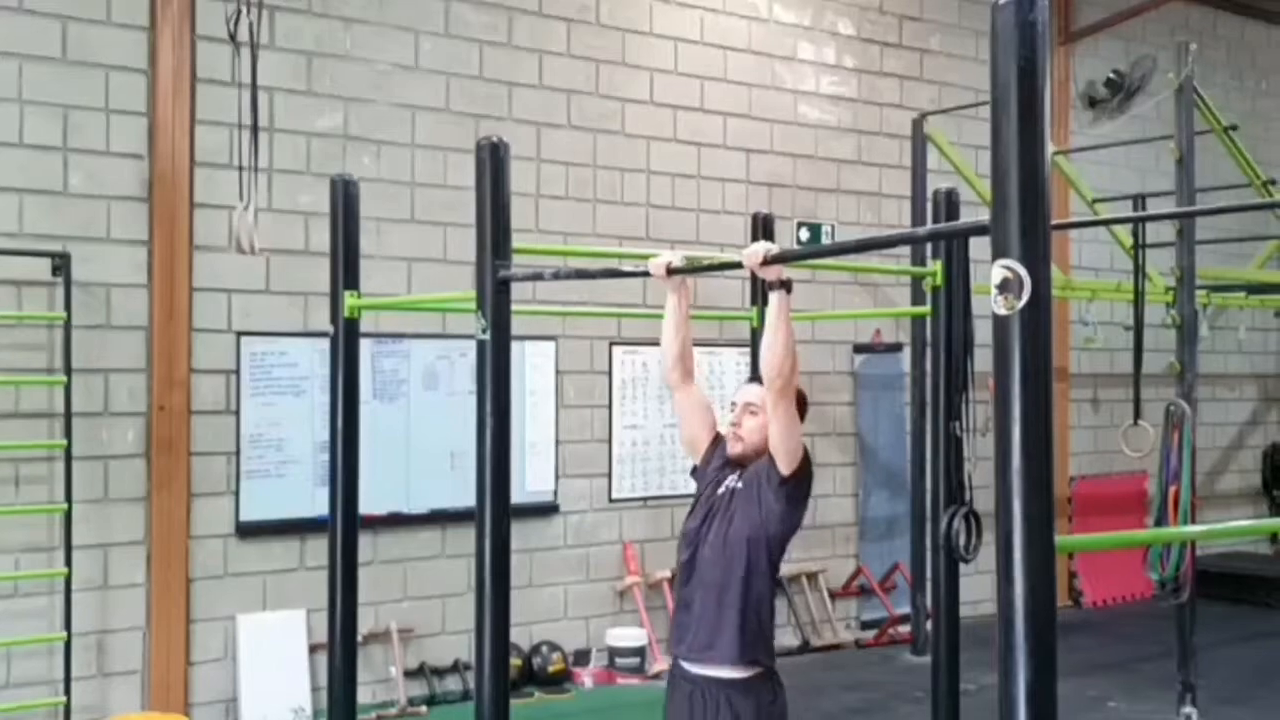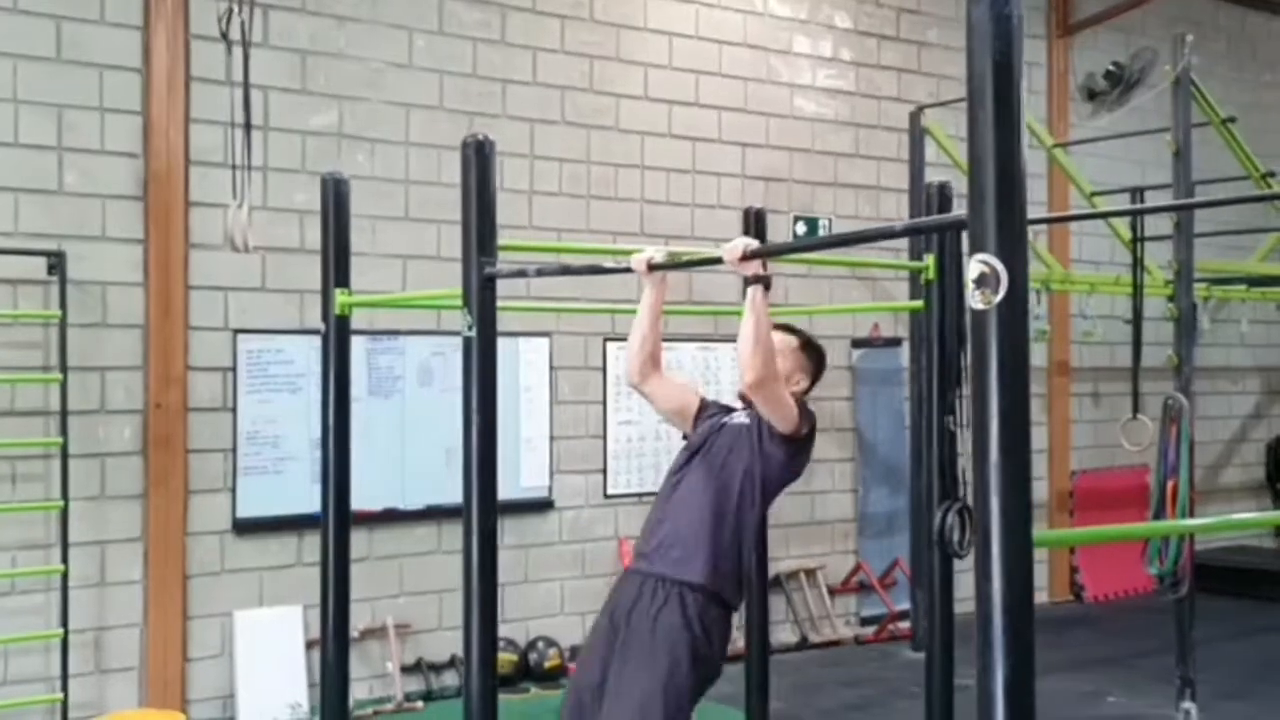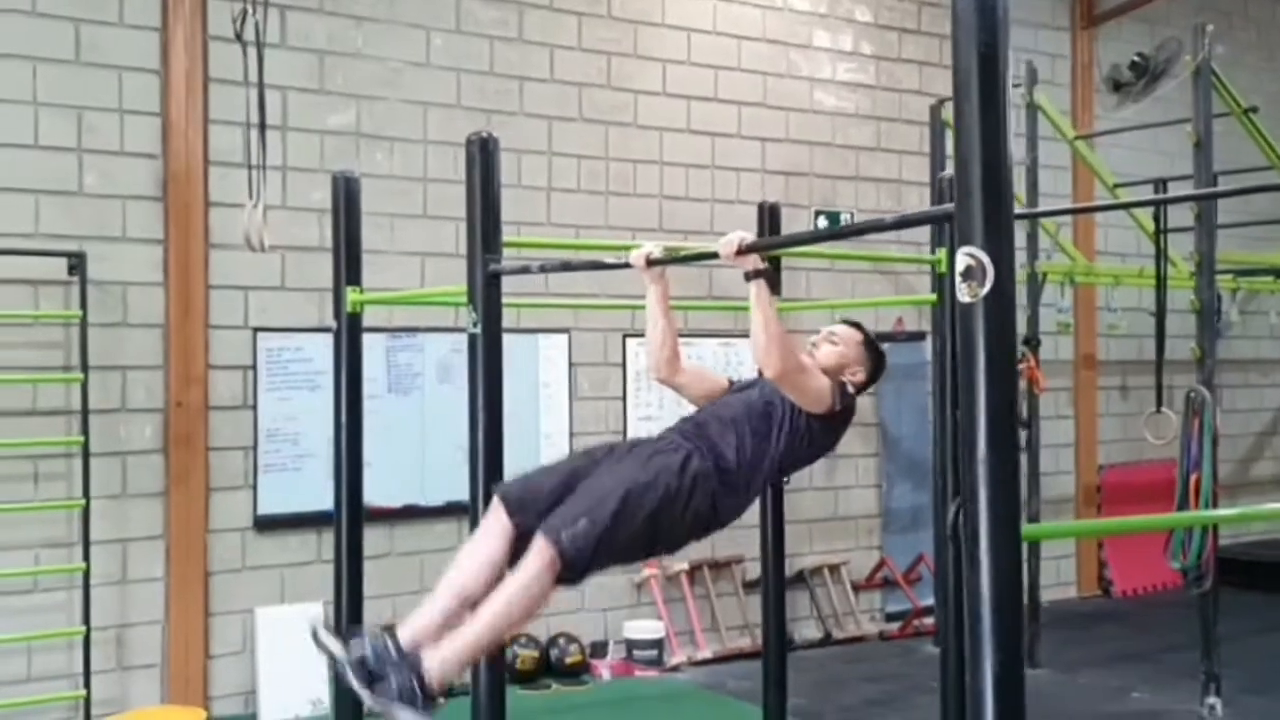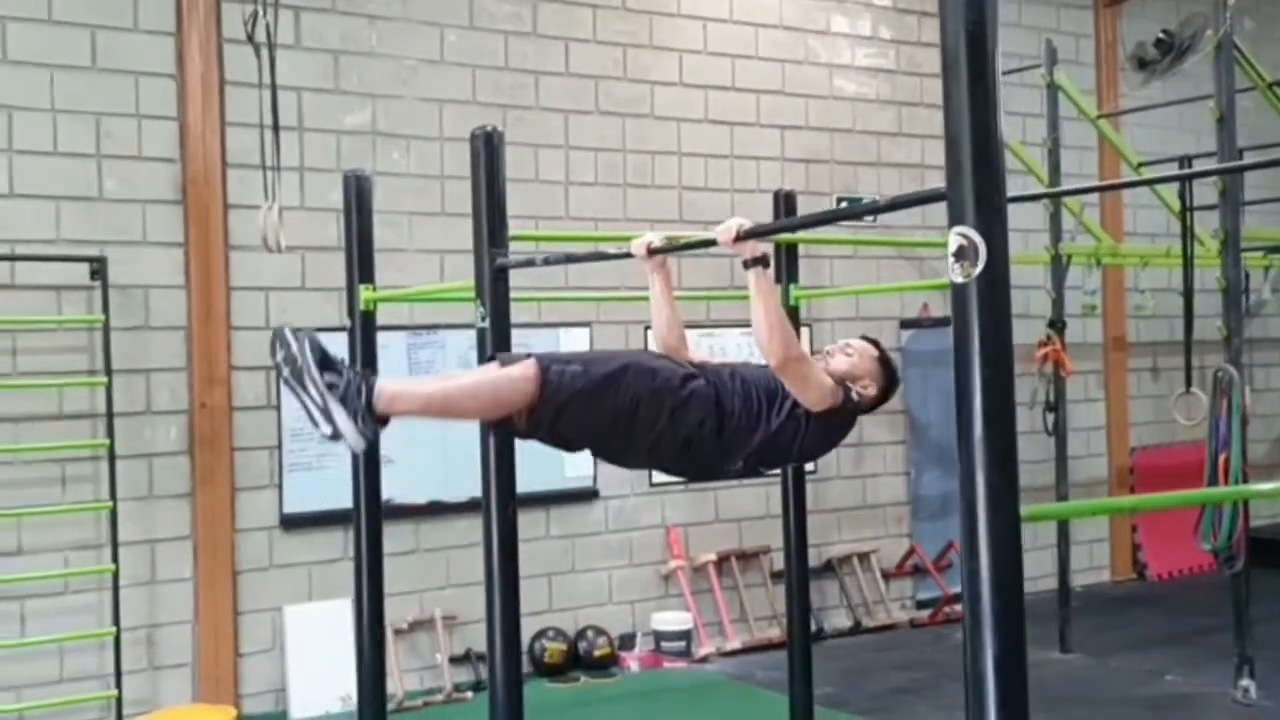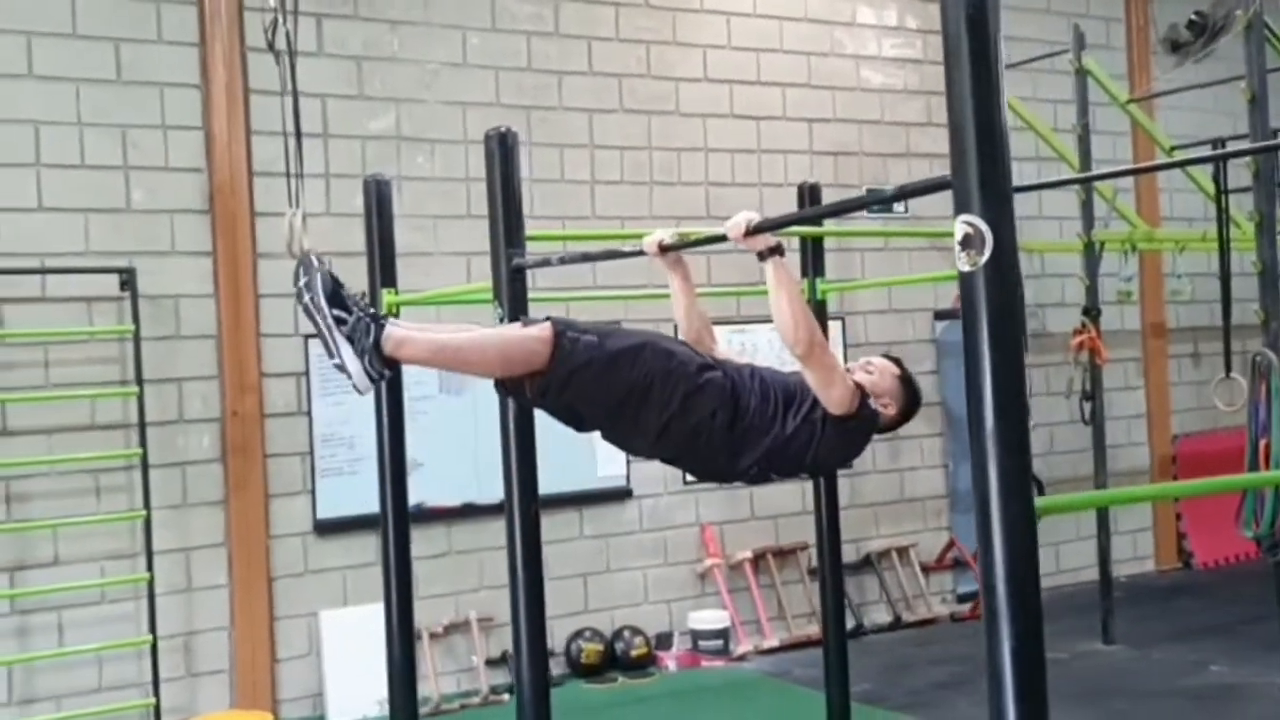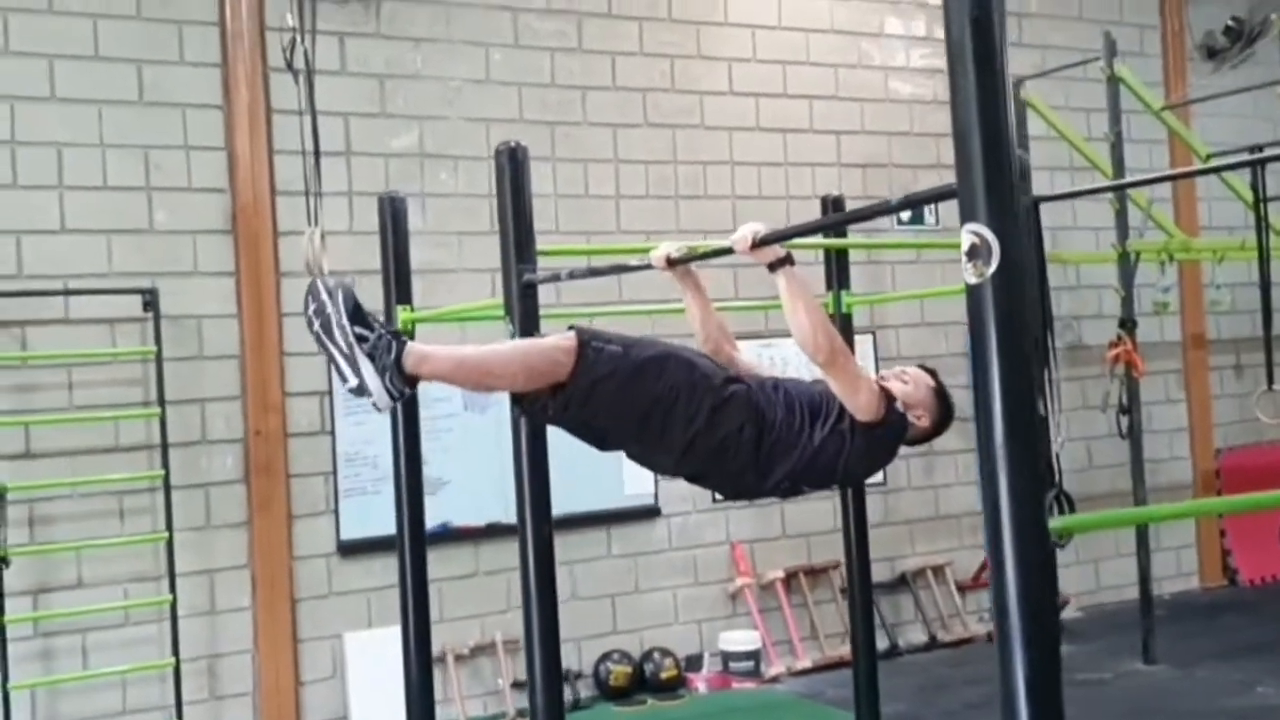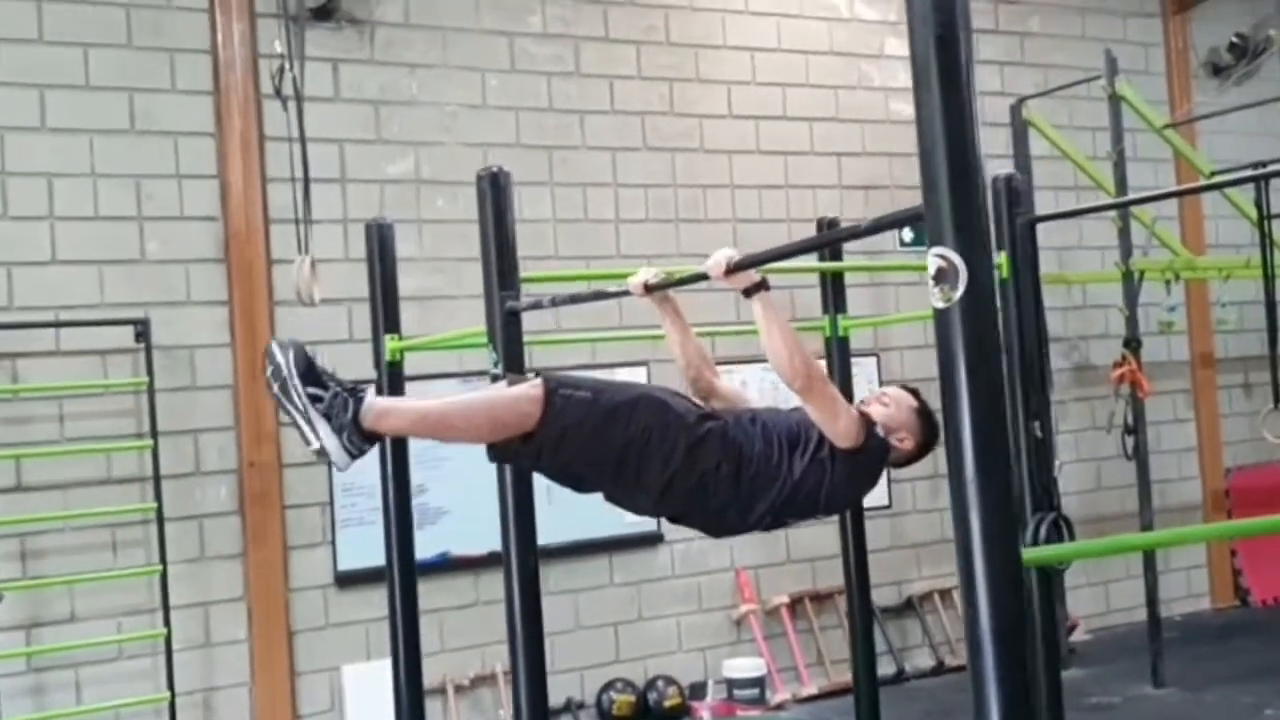
dt=0.4s
person 1, frame 1
left shoulder: (782, 482)
right shoulder: (717, 470)
left elbow: (778, 387)
right elbow: (679, 380)
left wrist: (777, 287)
right wrist: (676, 291)
right hip: (686, 680)
person 1, frame 2
left shoulder: (792, 427)
right shoulder: (716, 418)
left elbow: (757, 378)
right elbow: (643, 374)
left wrist: (756, 281)
right wrist: (653, 286)
left hip: (690, 597)
right hip: (641, 582)
person 1, frame 3
left shoulder: (825, 401)
right shoulder: (755, 391)
left elbow: (779, 366)
right elbow: (667, 368)
left wrist: (755, 276)
right wrist: (657, 284)
left hip: (693, 480)
right hip: (662, 457)
left knee: (551, 545)
right knee: (508, 508)
right ankle: (408, 647)
person 1, frame 4
left shoulder: (829, 412)
right shoulder: (776, 393)
left elbow: (782, 355)
right elbow: (675, 352)
left wrist: (754, 262)
right wrist: (658, 270)
left hip: (692, 417)
right hip: (672, 403)
left knee: (533, 378)
right knee: (521, 374)
left ankle: (366, 401)
right ankle: (360, 398)
person 1, frame 5
left shoulder: (846, 420)
right shoulder: (791, 401)
left elbow: (807, 346)
right elbow: (702, 345)
left wrist: (770, 253)
right wrist: (676, 267)
left hip: (704, 410)
right hip: (688, 401)
left knee: (543, 343)
right knee: (531, 347)
left ankle: (377, 340)
right ankle: (374, 339)
person 1, frame 6
left shoulder: (874, 428)
right shoulder: (814, 410)
left elbow: (826, 352)
right elbow: (724, 355)
left wrist: (778, 263)
right wrist: (686, 279)
left hip: (727, 426)
right hip: (708, 422)
left knee: (566, 352)
right knee: (552, 367)
left ankle: (397, 359)
right ankle: (390, 359)
person 1, frame 7
left shoulder: (855, 454)
right shoulder: (798, 438)
left elbow: (803, 378)
right elbow: (706, 384)
left wrist: (753, 289)
right wrist: (666, 306)
left hip: (702, 462)
right hip: (688, 456)
left knee: (533, 401)
right knee: (518, 406)
left ankle: (359, 416)
right ankle: (354, 412)
